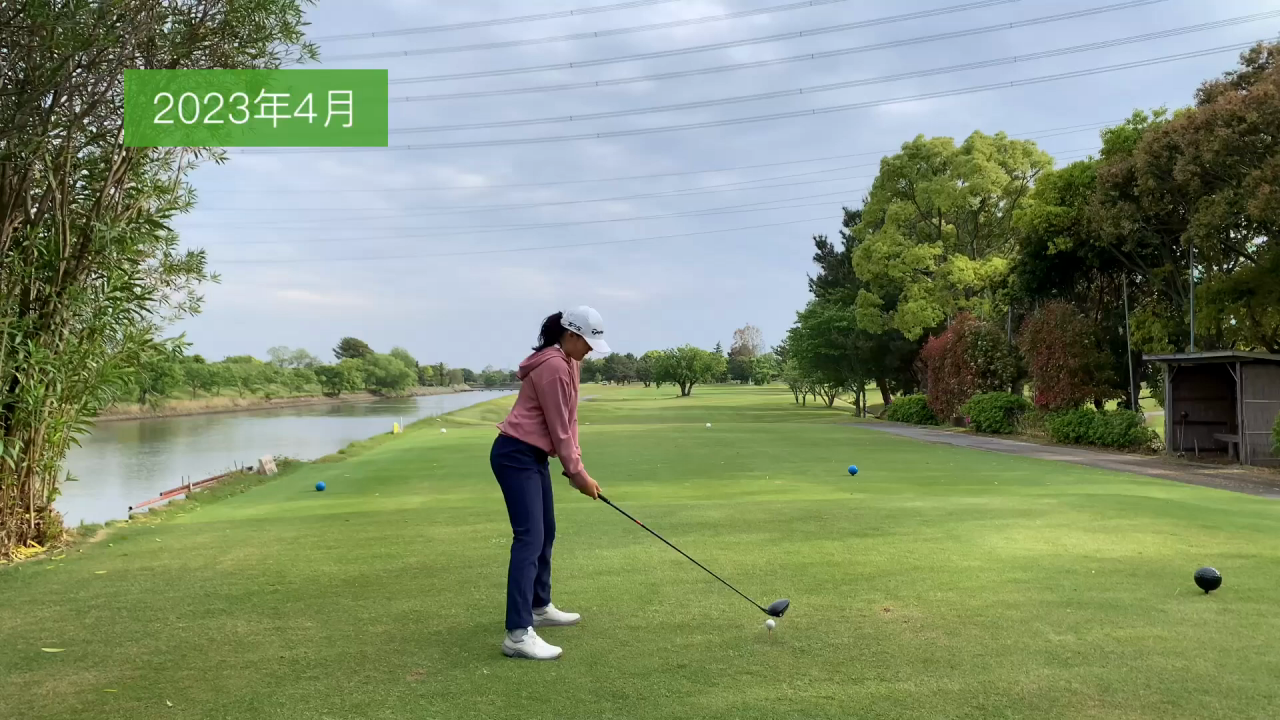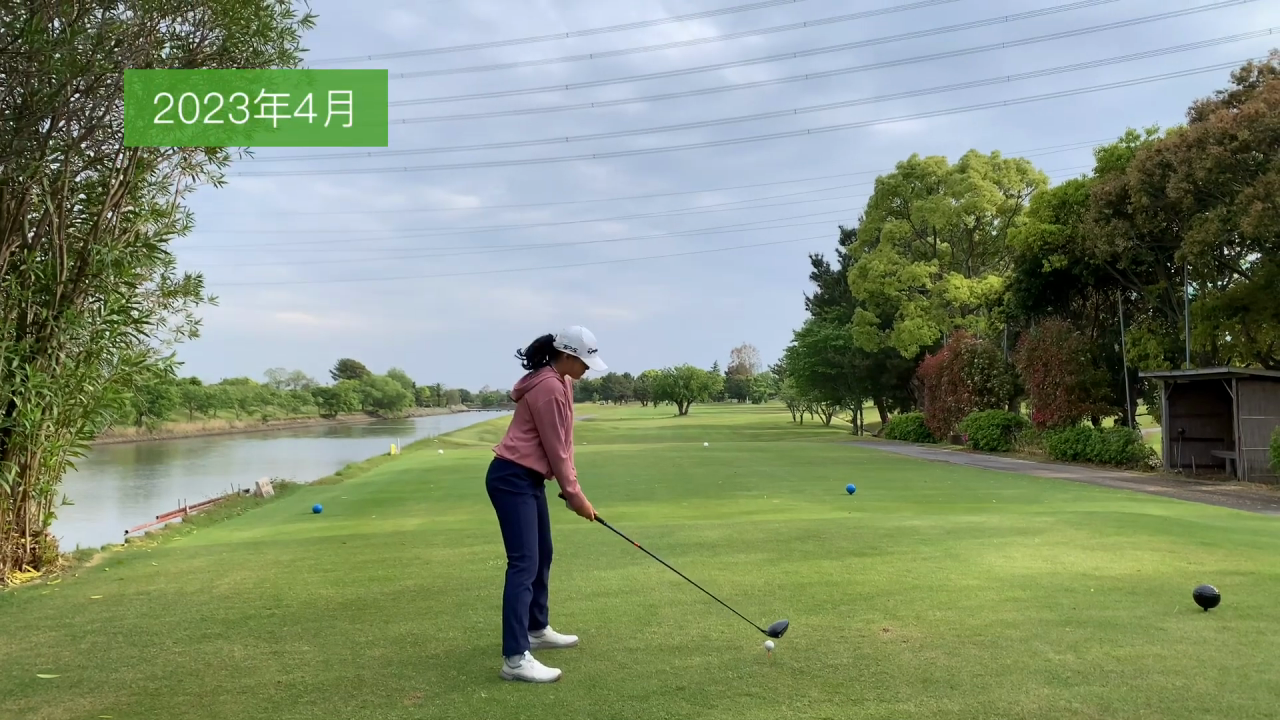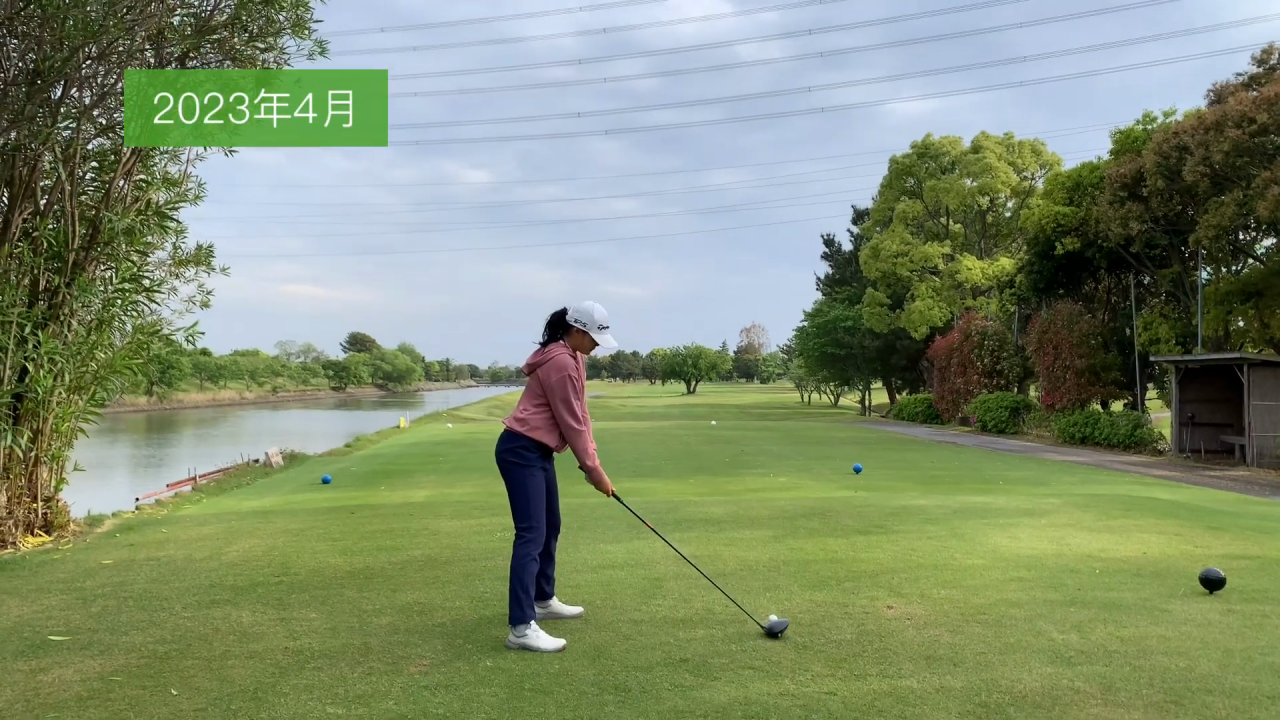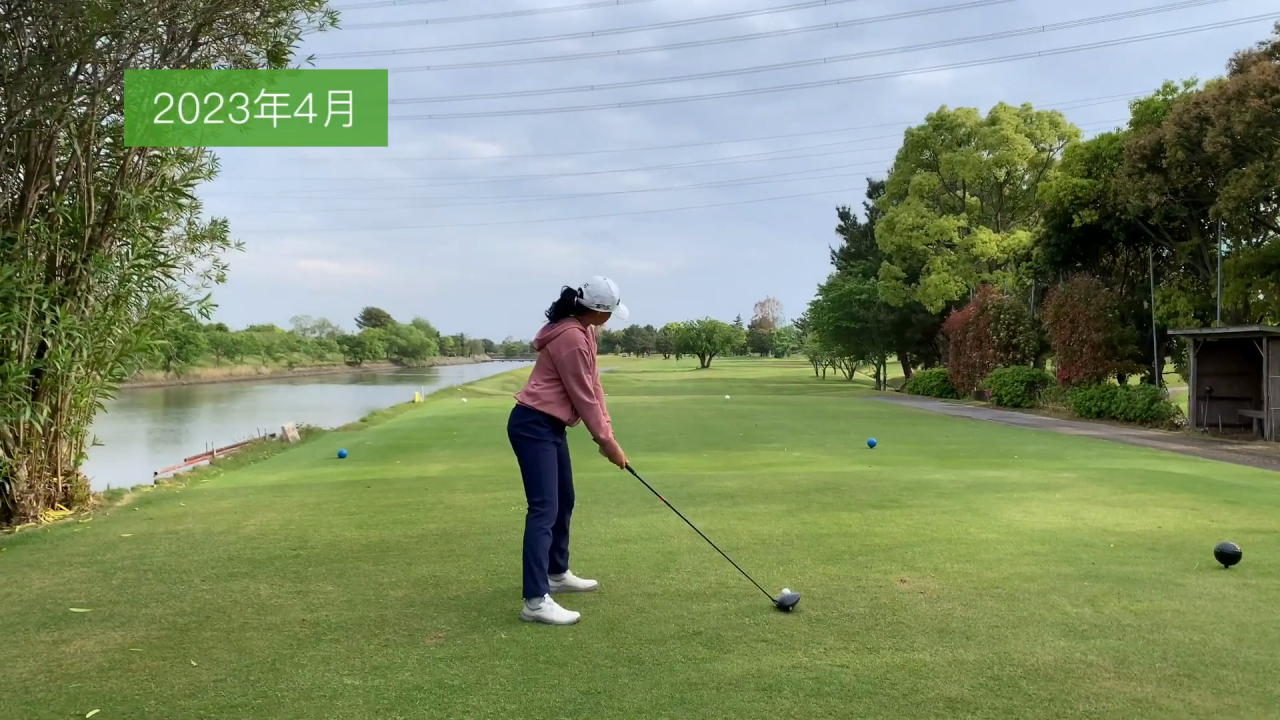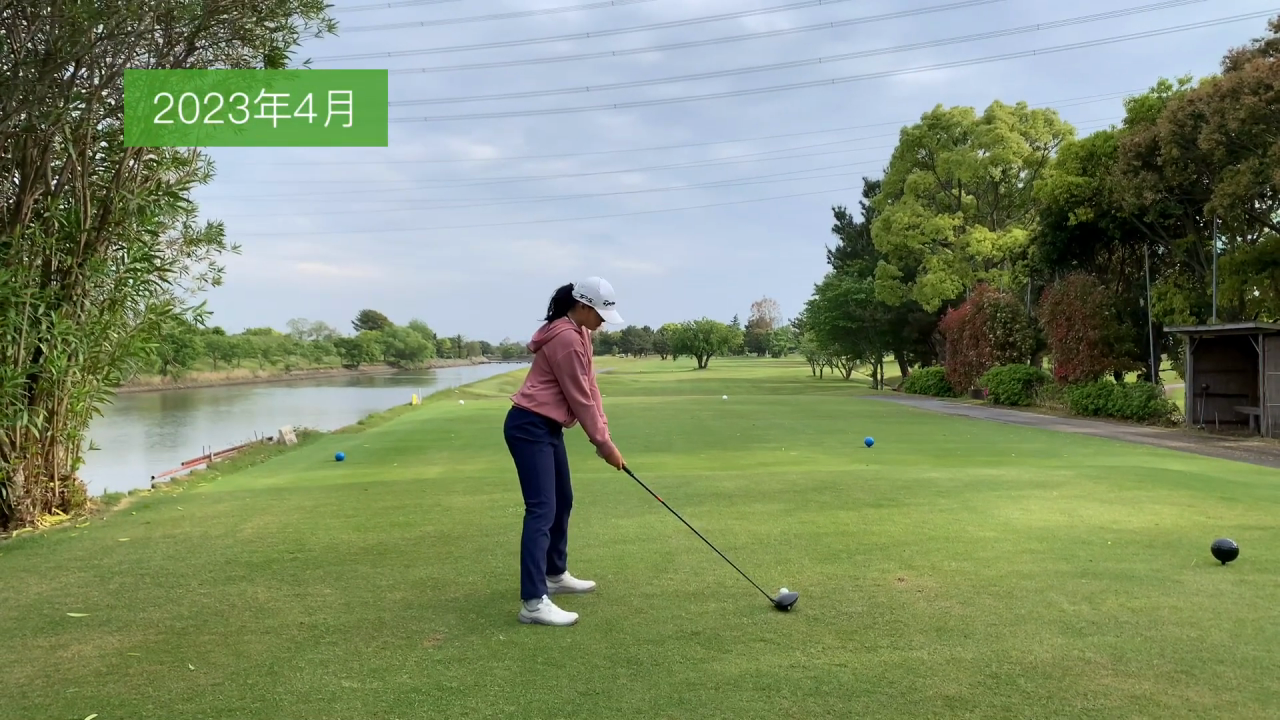
dt=1s
person 1, frame 1
left shoulder: (568, 362)
right shoulder: (553, 367)
left elbow: (569, 420)
right elbow: (557, 428)
left wrist: (577, 465)
right wrist: (579, 474)
left hip: (534, 455)
right hip: (516, 454)
left knee: (545, 532)
right knee: (529, 537)
left ankle: (539, 607)
right ankle: (518, 633)
person 1, frame 2
left shoulder: (560, 381)
right shoulder: (548, 389)
left elbow: (564, 442)
right elbow: (555, 449)
left wrist: (573, 486)
right wrist: (575, 496)
left hip: (528, 478)
right hip: (512, 478)
left knee: (542, 555)
right knee: (524, 563)
left ankle: (537, 630)
right ankle: (516, 659)
person 1, frame 3
left shoulder: (571, 357)
right shoulder: (560, 364)
left elbow: (580, 414)
right elbow: (571, 423)
left wrist: (592, 459)
right wrist: (594, 470)
left hip: (538, 451)
right hip: (521, 450)
left knee: (550, 527)
right knee: (531, 534)
left ankle: (543, 601)
right ankle: (521, 628)
person 1, frame 4
left shoulder: (583, 331)
right shoulder: (571, 339)
left elbow: (594, 385)
right elbow: (583, 397)
left wrist: (607, 431)
right wrist: (607, 441)
left hip: (550, 425)
right hip: (533, 425)
left knee: (564, 500)
right knee: (544, 508)
left ankle: (557, 573)
right ankle: (535, 600)
person 1, frame 5
left shoulder: (578, 332)
right shoulder: (566, 340)
left elbow: (590, 387)
right elbow: (579, 398)
left wrist: (604, 433)
right wrist: (603, 443)
left hip: (547, 427)
right hip: (530, 427)
left knee: (562, 502)
right knee: (542, 509)
left ankle: (555, 575)
right ankle: (534, 602)
